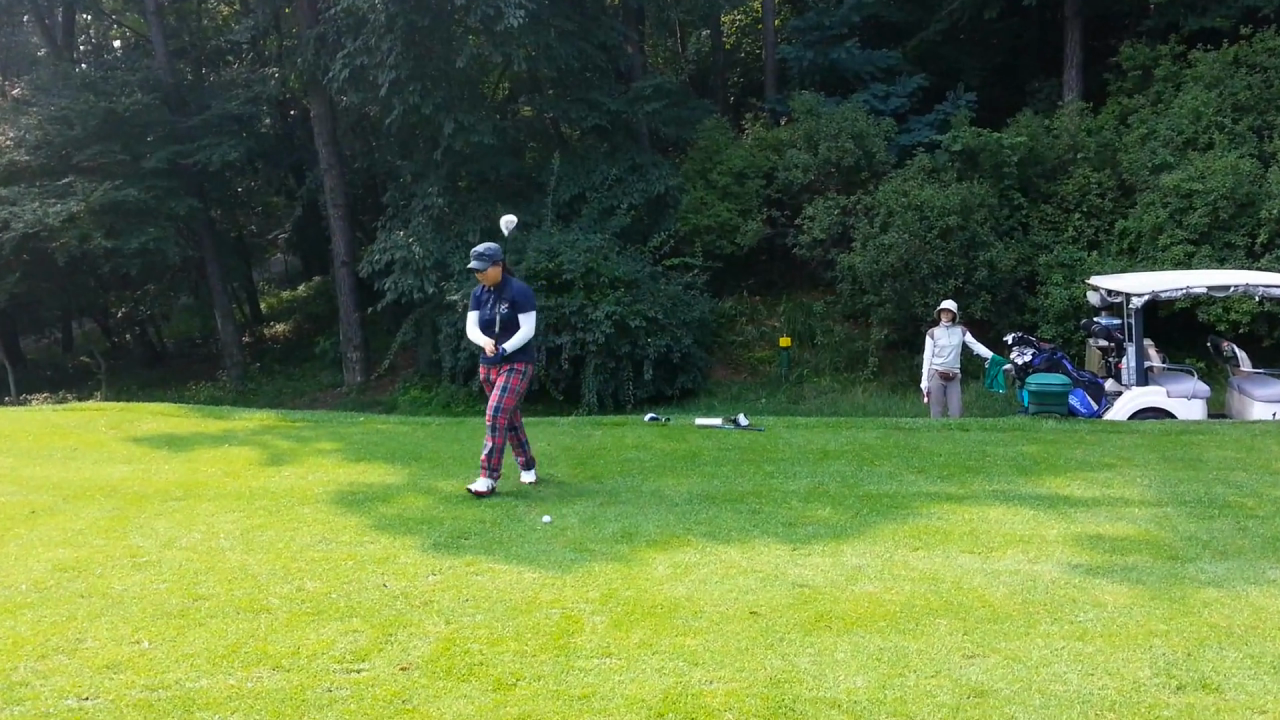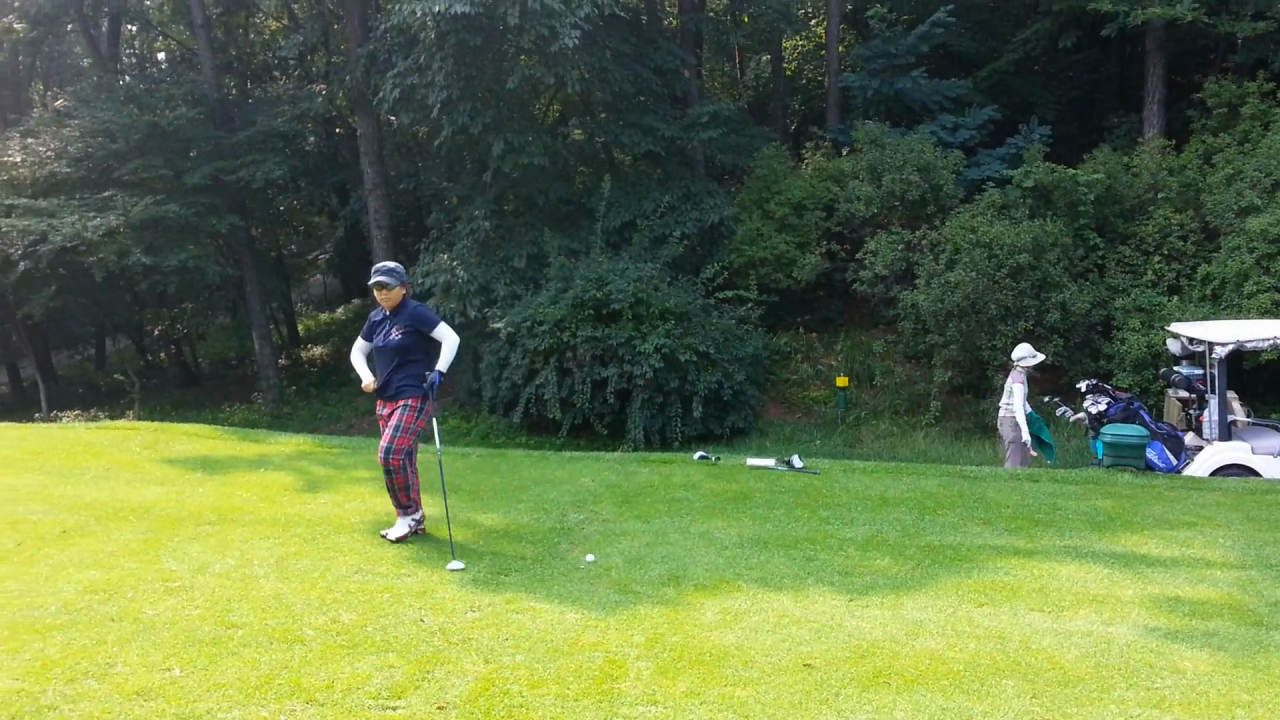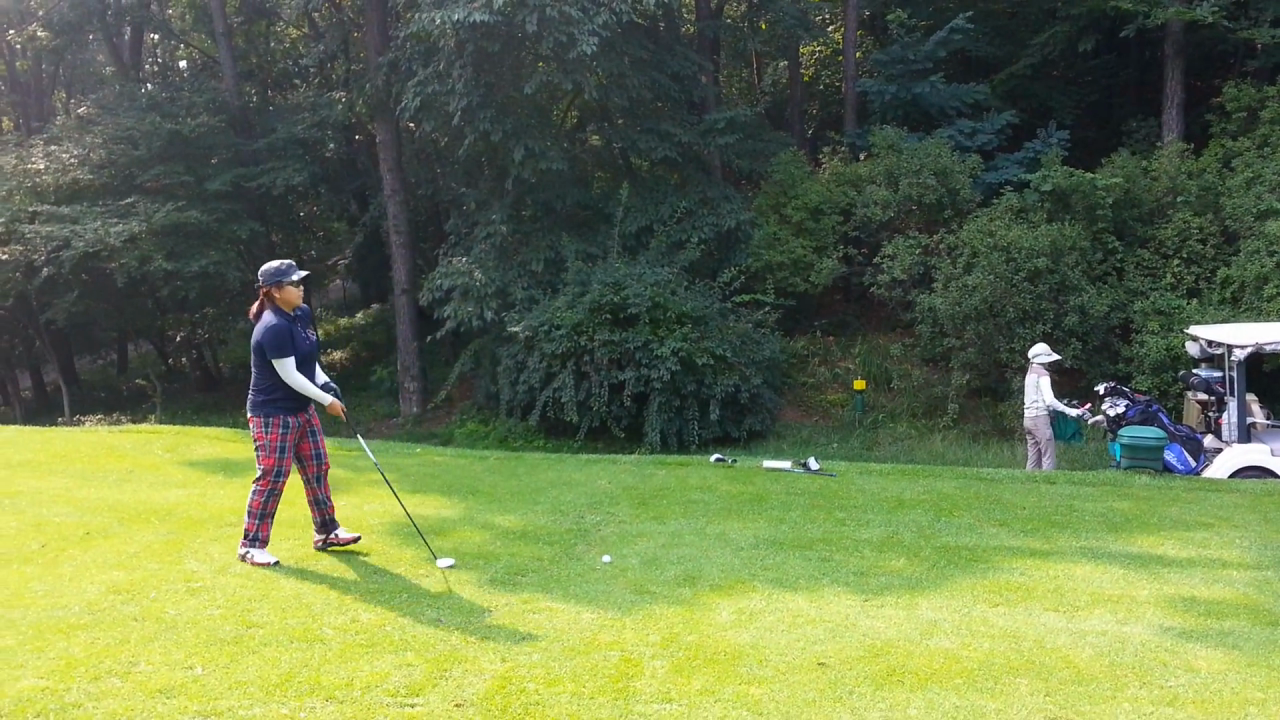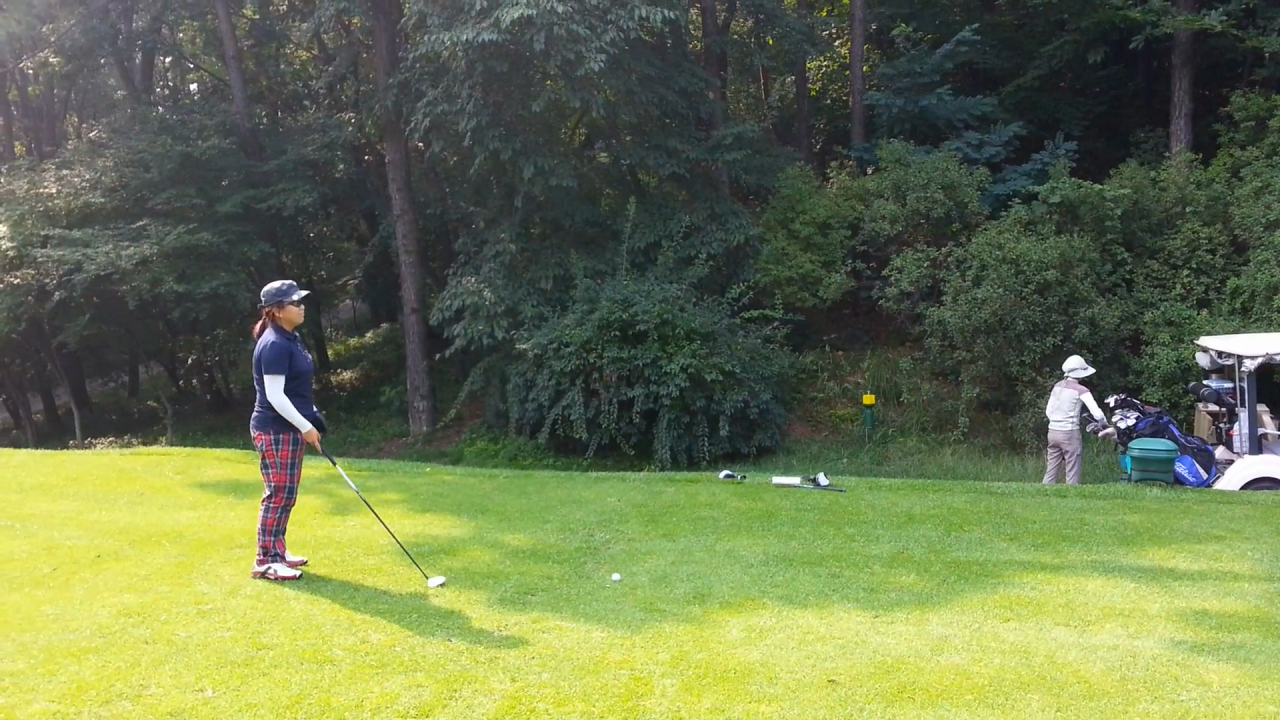
dt=1s
person 1, frame 1
left shoulder: (519, 290)
right shoulder: (478, 294)
left elbow: (528, 330)
right elbow: (471, 329)
left wrist: (504, 349)
right wrist: (485, 343)
left hip: (516, 364)
right hip: (488, 366)
left knee: (496, 416)
right knee: (509, 418)
left ankle: (489, 478)
right ankle: (527, 465)
person 1, frame 2
left shoulder: (416, 313)
right shoulder: (376, 318)
left elbow: (451, 339)
right elbow: (357, 352)
left wrist: (438, 373)
right wrist: (366, 375)
left hip: (413, 398)
right hip: (386, 400)
left knee: (393, 454)
right knee: (398, 457)
left ankle: (410, 512)
right ankle: (412, 519)
person 1, frame 3
left shoulder: (302, 314)
right shoulder: (272, 327)
right elbow: (290, 376)
left wrist: (324, 381)
right wrist: (327, 400)
left hip: (301, 408)
right hip: (272, 413)
left knee: (317, 467)
right knee: (272, 478)
left ankle: (326, 531)
right ankle: (251, 545)
person 1, frame 4
left shoulder: (292, 338)
right shoulder: (274, 345)
right elbow: (275, 396)
left wrist: (311, 412)
right wrist: (305, 426)
left hip: (289, 429)
right hip: (275, 430)
left knee: (285, 493)
right knee: (279, 494)
left ankle: (276, 550)
right ankle: (266, 561)
